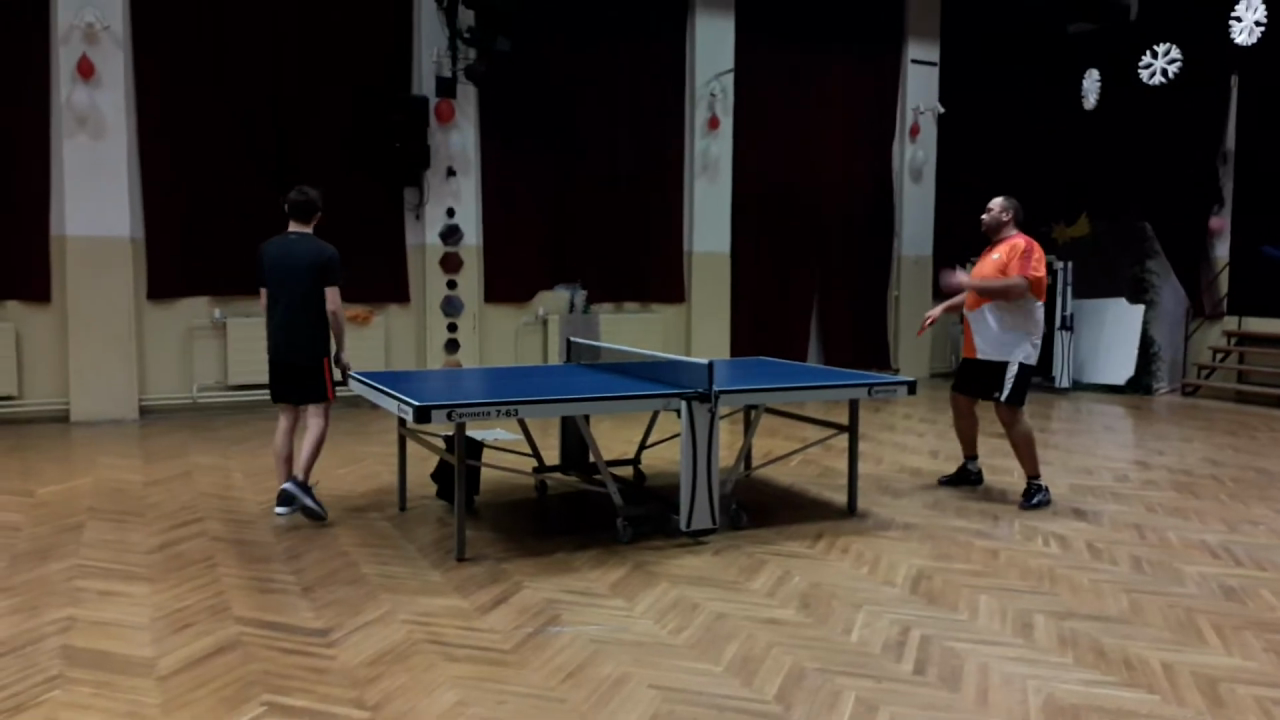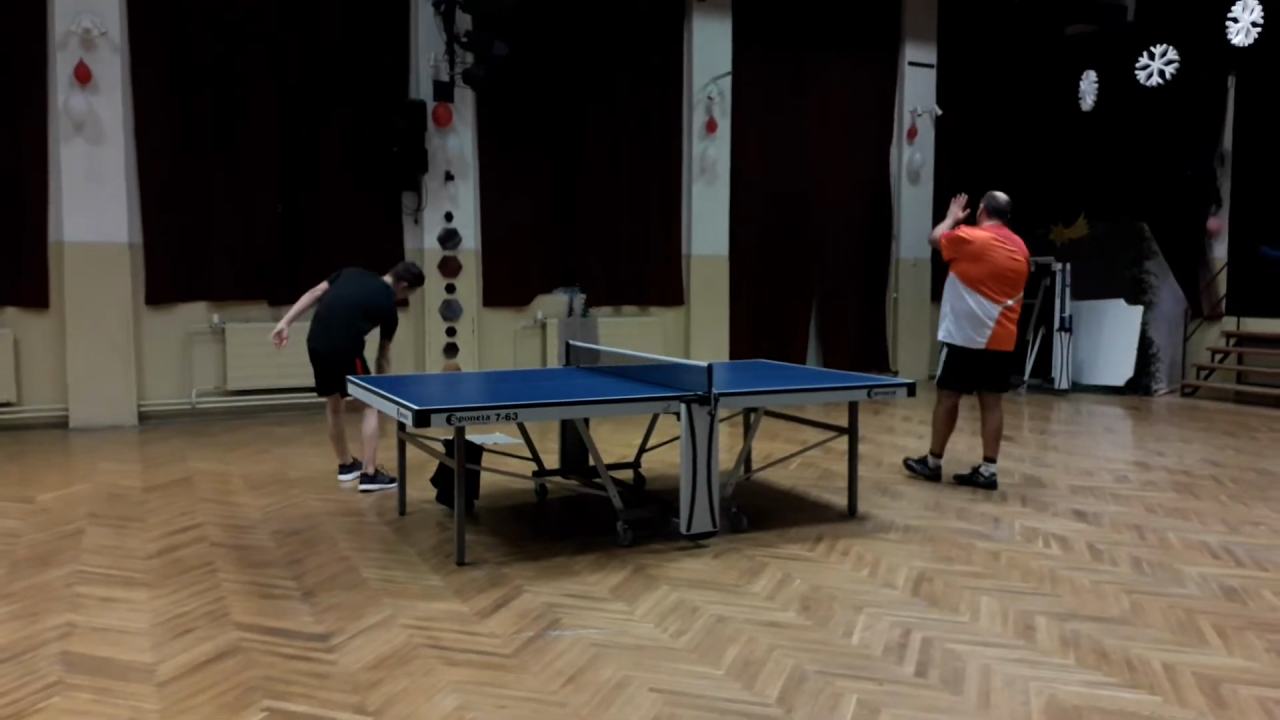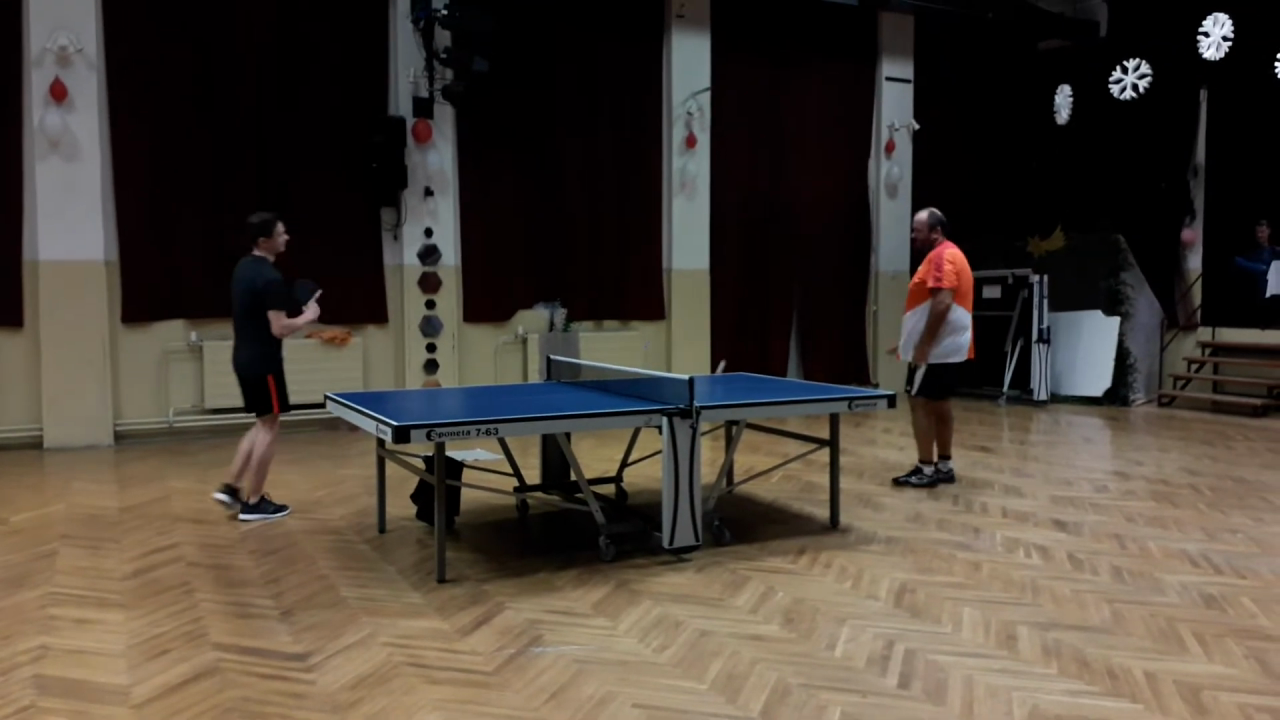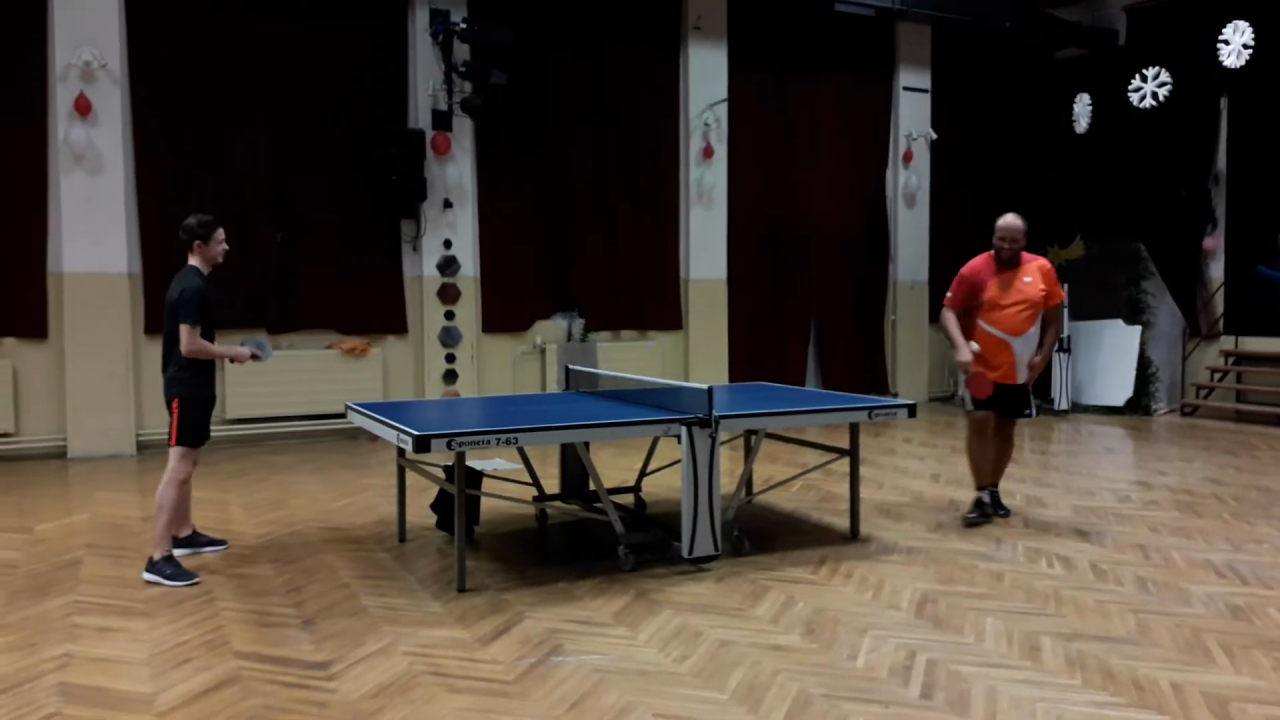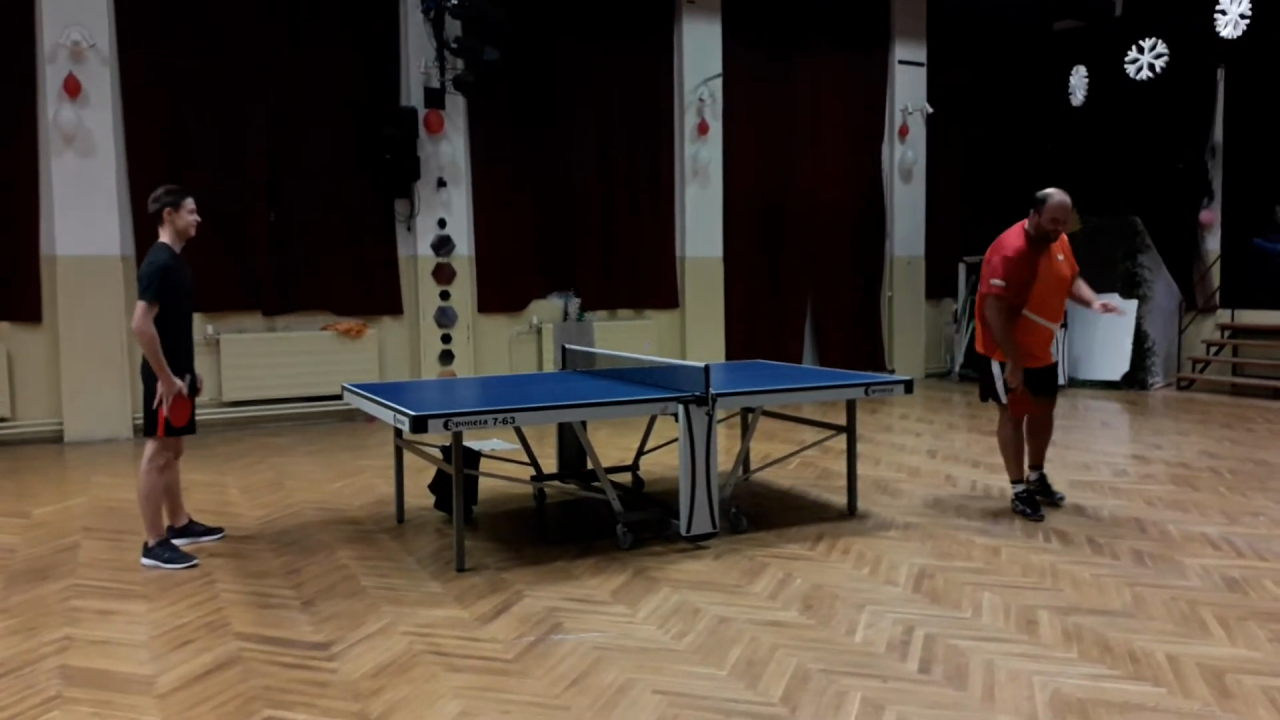
dt=1s
person 1, frame 1
left shoulder: (267, 250)
right shoulder: (325, 253)
left elbow: (265, 304)
right elbow: (333, 308)
right wrist: (341, 349)
left hip: (279, 348)
right hip: (312, 348)
left knee: (287, 418)
right knee: (317, 416)
left ankle: (286, 494)
right ankle: (298, 481)
person 1, frame 2
left shoulder: (351, 274)
right shoulder: (389, 306)
left elbow: (314, 293)
right elbow: (383, 356)
left wrist: (285, 322)
left hip: (316, 344)
right hip: (345, 349)
left knee: (334, 404)
right knee: (369, 405)
left ankle: (347, 465)
right ankle: (369, 473)
person 1, frame 3
left shoulder: (243, 268)
right shoulder: (270, 278)
right elbow: (280, 329)
right wrist: (308, 316)
left hip: (244, 359)
right hip: (263, 362)
left knee: (260, 426)
right knee: (268, 429)
left ankle: (233, 487)
right ankle: (252, 502)
person 1, frame 4
left shoulder: (191, 282)
right shoulder: (192, 286)
right elbow: (190, 346)
right wrist: (234, 352)
left hip: (193, 387)
right hip: (187, 389)
left knee: (182, 464)
right knee: (179, 469)
left ankle: (184, 534)
right ankle: (159, 557)
person 1, frame 5
left shoulder: (174, 261)
right shoulder: (159, 263)
right elbow: (141, 325)
left wrist: (187, 374)
right wrist: (165, 376)
left hip: (178, 376)
right hip: (166, 379)
left knee: (173, 451)
right knee: (158, 454)
left ankle: (179, 524)
right ankle: (155, 543)
person 2, frame 1
left shoulder: (1023, 247)
right shoulder: (991, 250)
left elbow: (1018, 287)
right elbow: (976, 291)
left wrist: (969, 282)
right wrist: (943, 307)
left hip: (1011, 349)
right hip: (978, 348)
left knee: (1008, 412)
right knee: (960, 401)
left ankle: (1036, 485)
right ankle: (971, 468)
person 2, frame 2
left shoulder: (969, 238)
right shoulder: (1020, 247)
left elbow: (935, 238)
left wrist: (952, 217)
left hip: (964, 335)
right hip: (1002, 339)
left knee: (948, 396)
right knee: (991, 401)
left ankle: (933, 462)
right ankle: (988, 470)
person 2, frame 3
left shoulder: (940, 256)
right shoulder: (950, 254)
left elbow: (943, 303)
left wrist: (923, 345)
right wrist: (925, 341)
left hip: (938, 350)
right hip: (952, 349)
left knee: (921, 404)
right knee: (939, 405)
left ankle: (926, 470)
right ankle: (944, 465)
person 2, frame 4
left shoulder: (1042, 269)
right shoulder: (974, 270)
left elbow: (1054, 317)
right elbow: (949, 312)
left wrist: (1043, 356)
right wrist: (960, 347)
left hip: (1019, 370)
right hip: (981, 366)
left knee: (1004, 430)
right knee: (980, 424)
left ankle: (992, 492)
right ankle: (980, 497)
person 2, frame 5
left shoulder: (1060, 242)
right shoulder: (1011, 251)
left elbow: (1071, 280)
right elbow: (994, 309)
left wrist: (1093, 301)
right wrist: (1011, 362)
left hip: (1042, 348)
right hip: (1008, 348)
left knee: (1043, 409)
right knee: (1012, 414)
left ankle: (1035, 476)
right ankle: (1019, 490)
